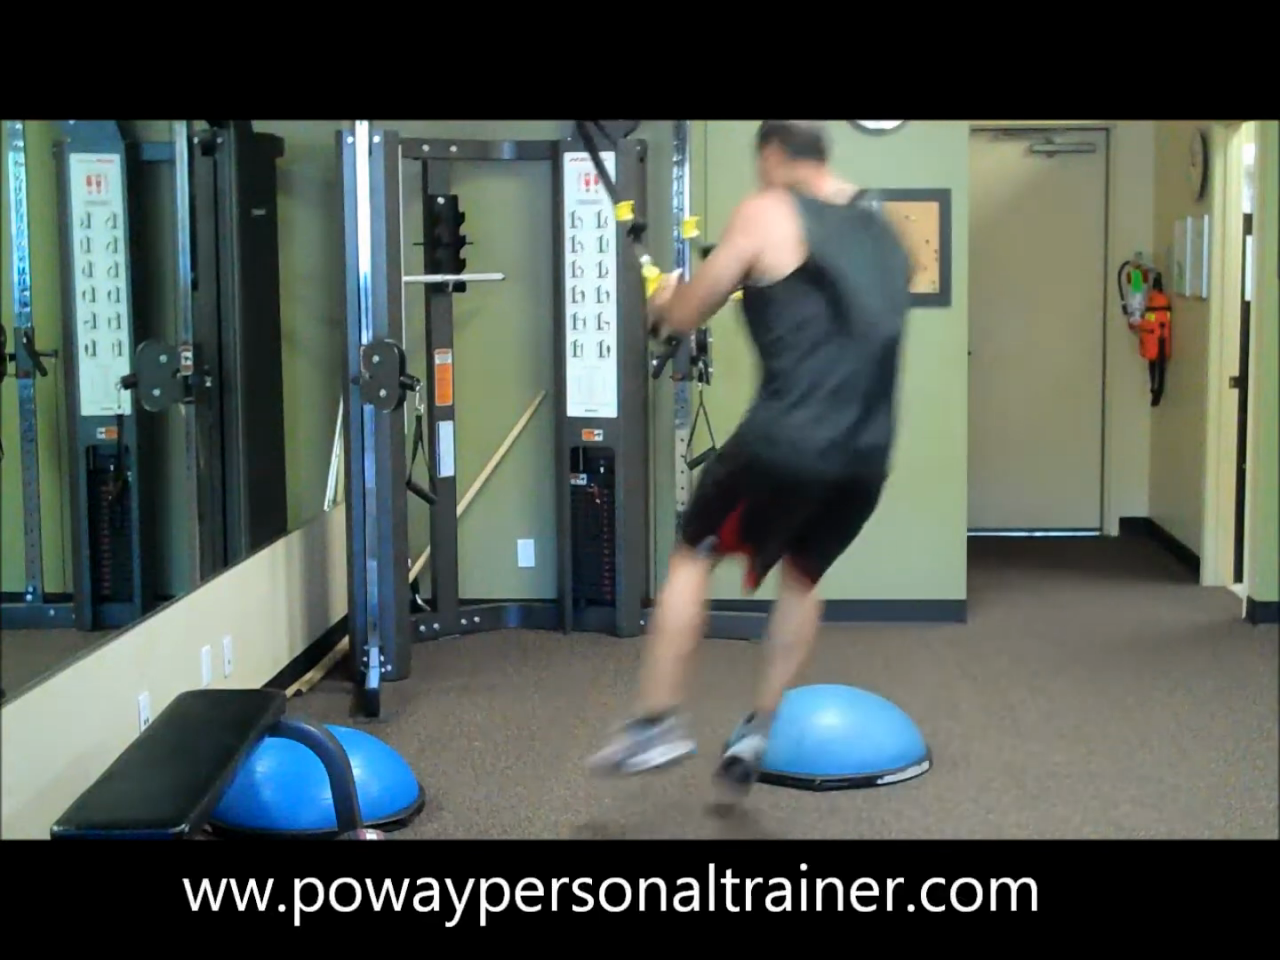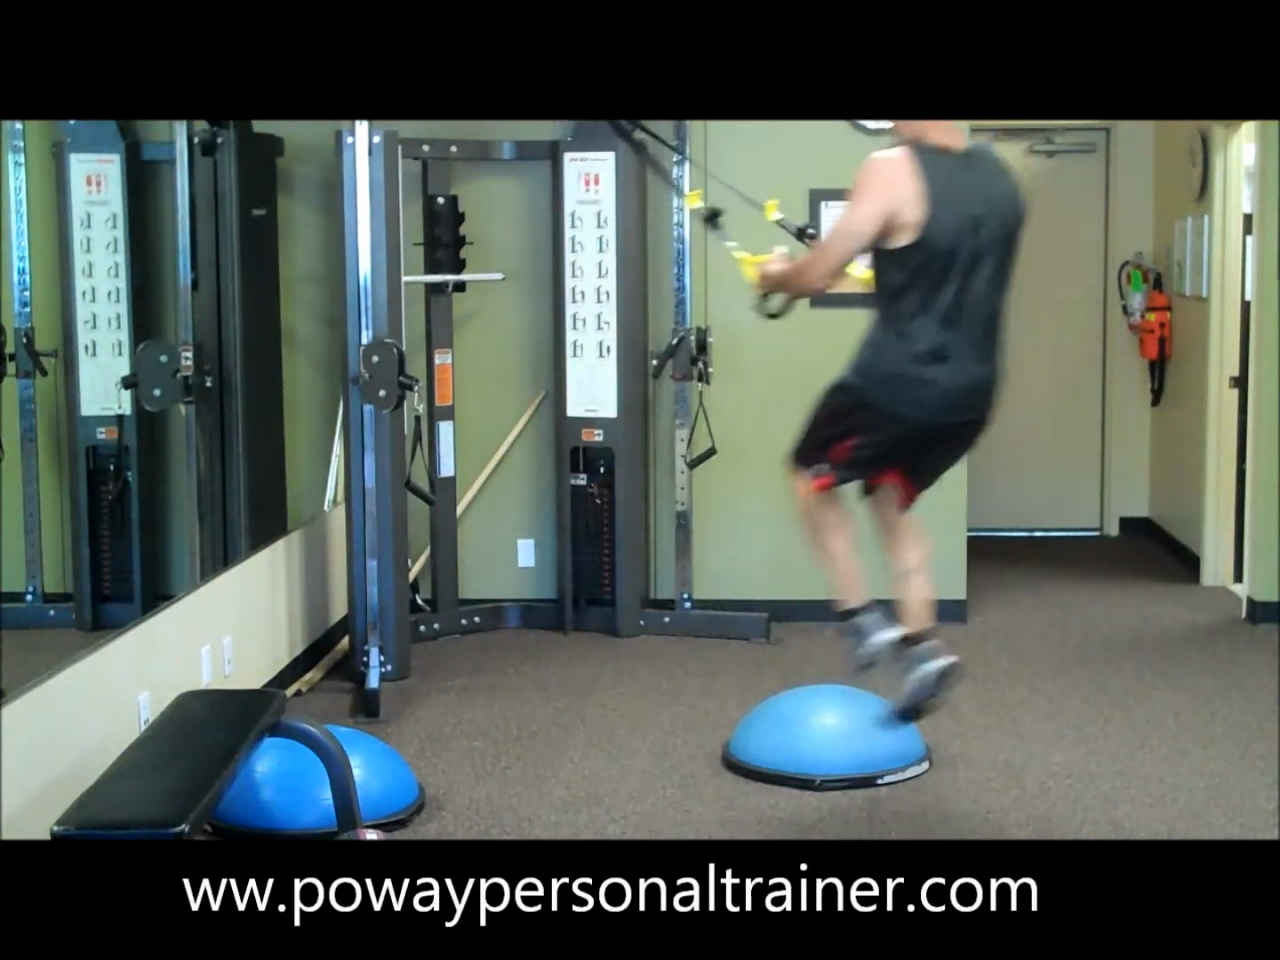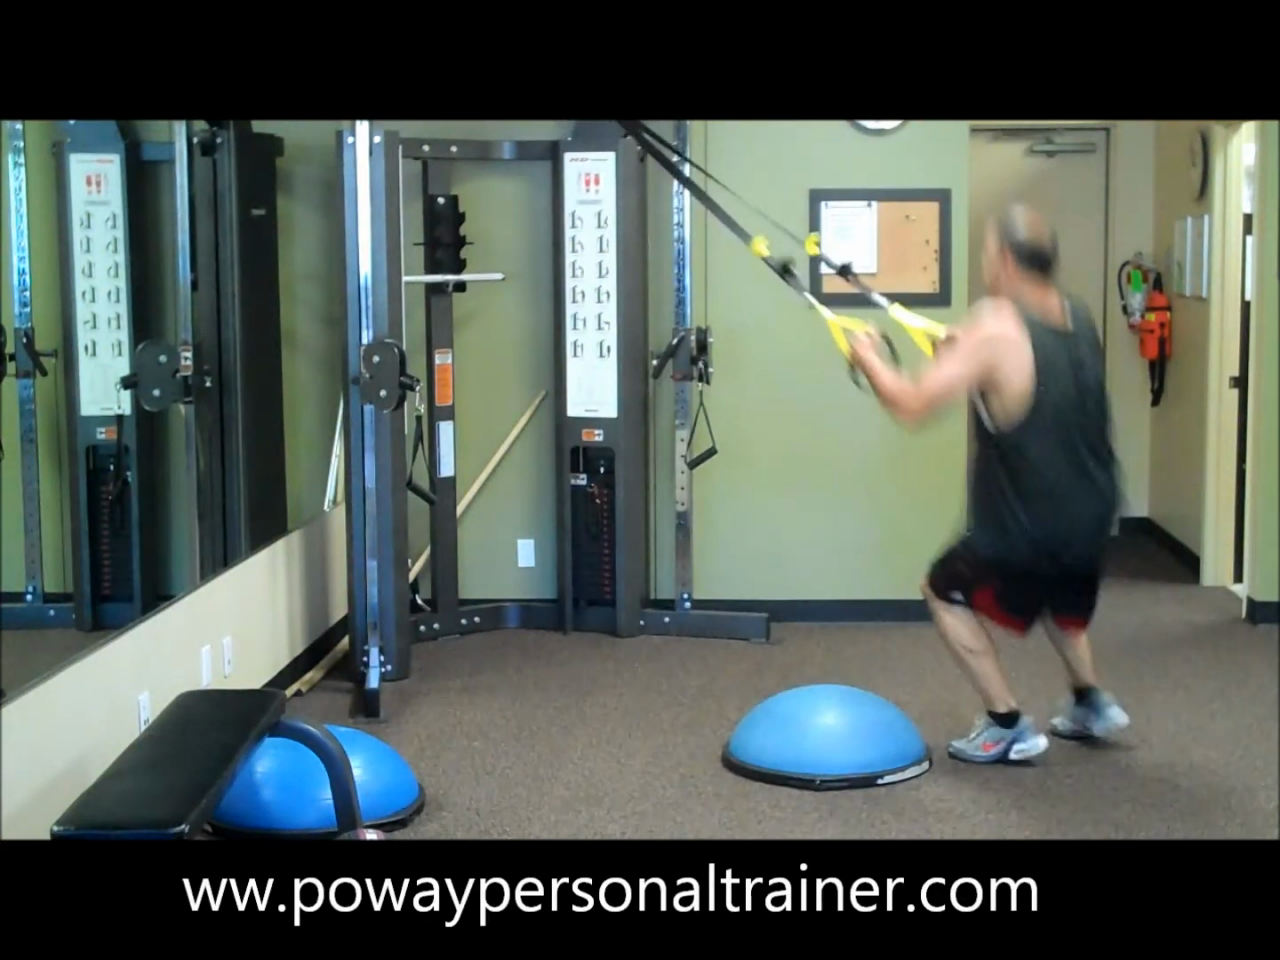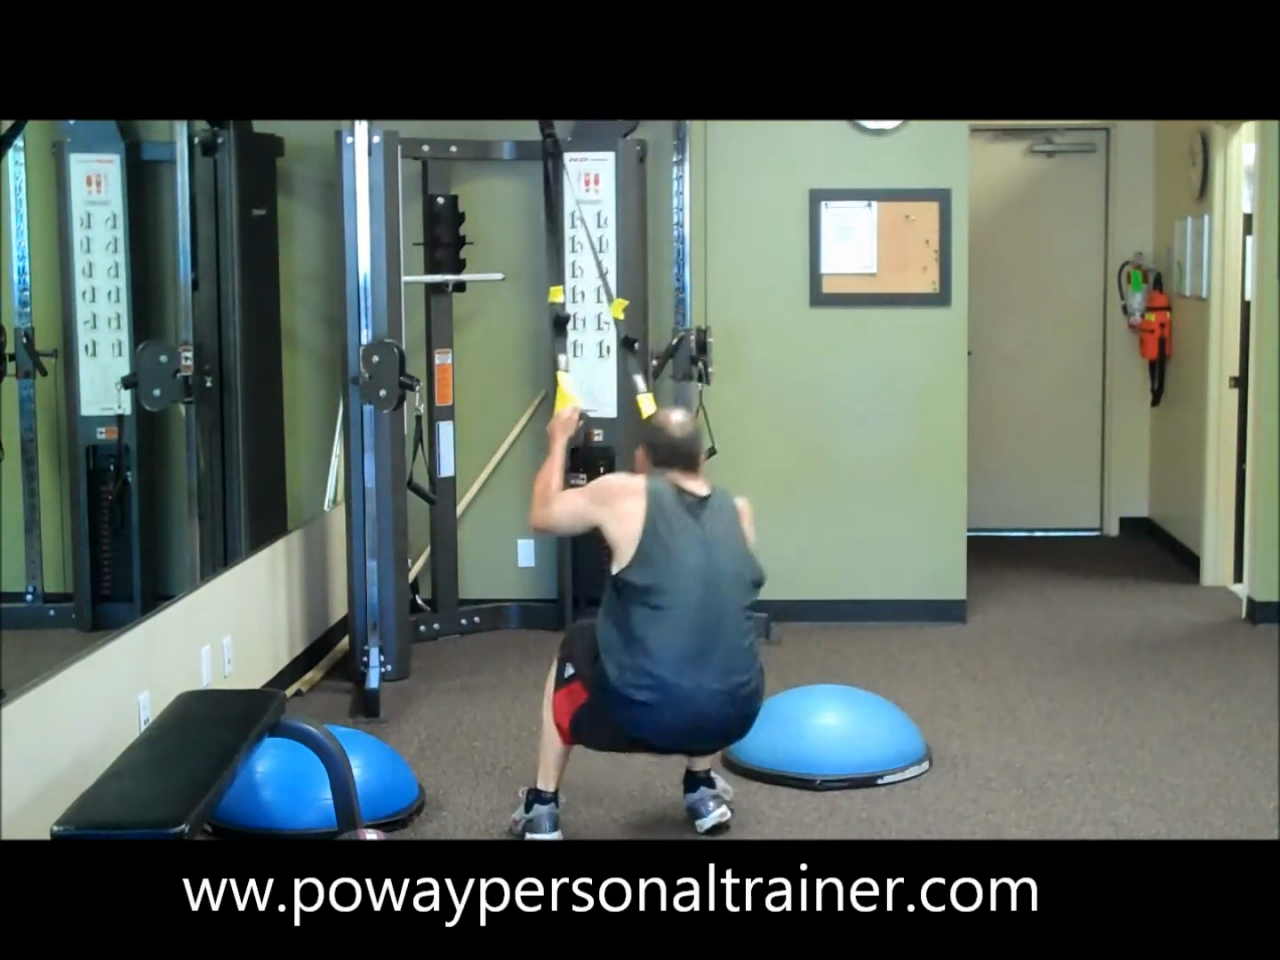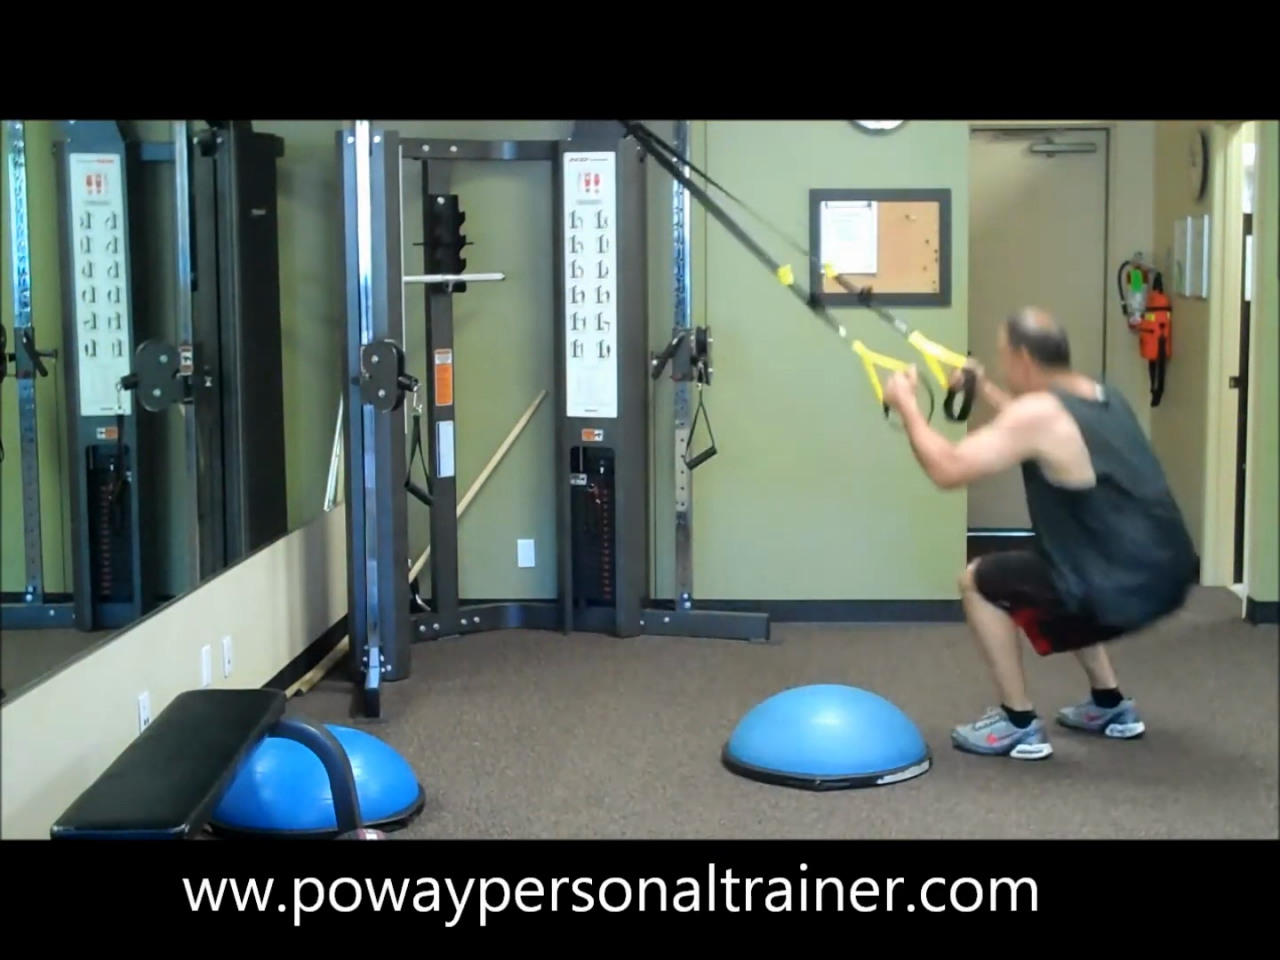
dt=1s
person 1, frame 1
left shoulder: (768, 214)
right shoulder: (883, 229)
left elbow: (683, 317)
left wrist: (661, 299)
left hip: (787, 444)
right hip: (866, 456)
left knee: (691, 554)
right knee: (801, 577)
left ankle: (655, 724)
right ankle: (753, 730)
person 1, frame 2
left shoulder: (893, 170)
right shoulder: (1001, 177)
left elbow: (817, 274)
left wrist: (777, 275)
left hip: (898, 383)
right hip: (971, 393)
left knee: (810, 478)
right knee: (893, 502)
left ankle: (864, 620)
right ankle: (921, 644)
person 1, frame 3
left shoulder: (996, 327)
right shoulder: (1079, 321)
left elbow: (912, 405)
left wrist: (866, 356)
right wrist: (960, 347)
left hip: (1034, 528)
right hip: (1090, 521)
left knee: (946, 595)
right knee: (1057, 603)
left ankle: (1008, 727)
right ankle: (1092, 705)
person 1, frame 4
left shoulder: (623, 494)
right shoulder: (738, 512)
left elbow: (543, 515)
left wrist: (559, 441)
left hip: (645, 707)
right hip: (732, 713)
left knee: (577, 649)
left ankle: (542, 805)
right ankle: (702, 788)
person 1, frame 5
left shoulder: (1039, 416)
right shoulder: (1103, 398)
left elbow: (948, 469)
left wrist: (906, 402)
right wrist: (982, 387)
left hip: (1126, 588)
right hip: (1167, 572)
left knee: (980, 582)
left ankle: (1020, 725)
right ankle: (1112, 706)
